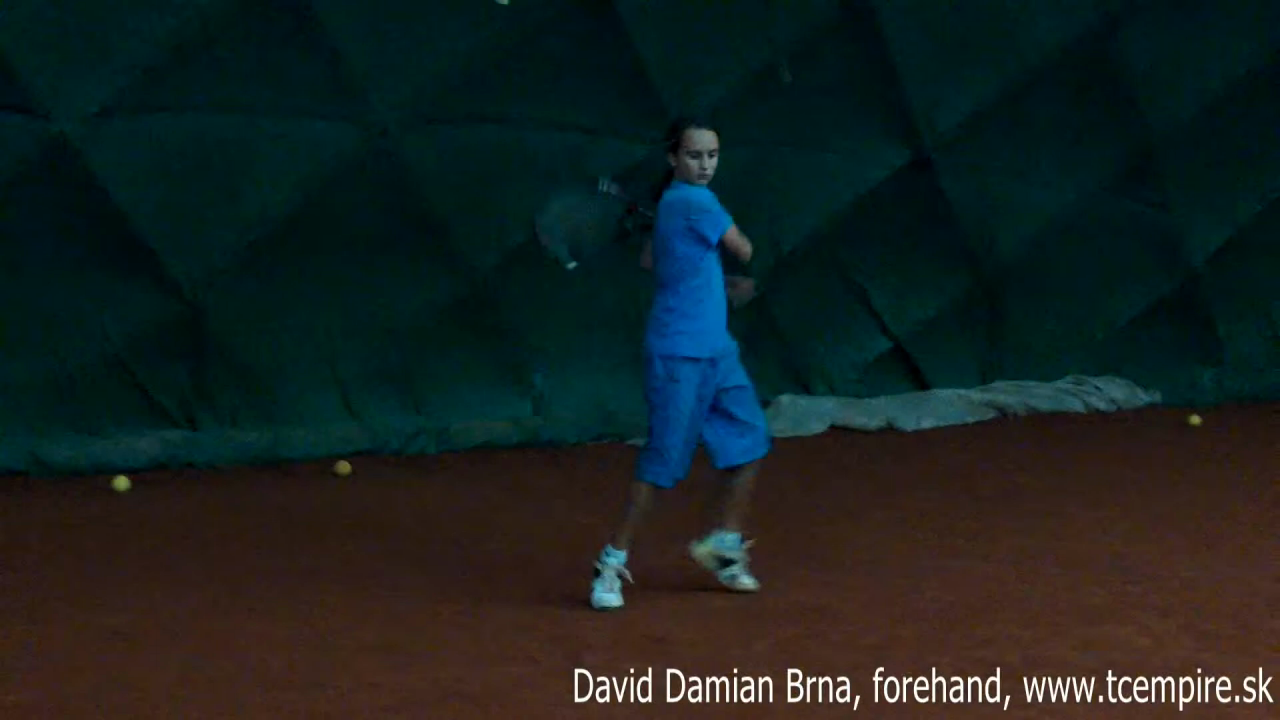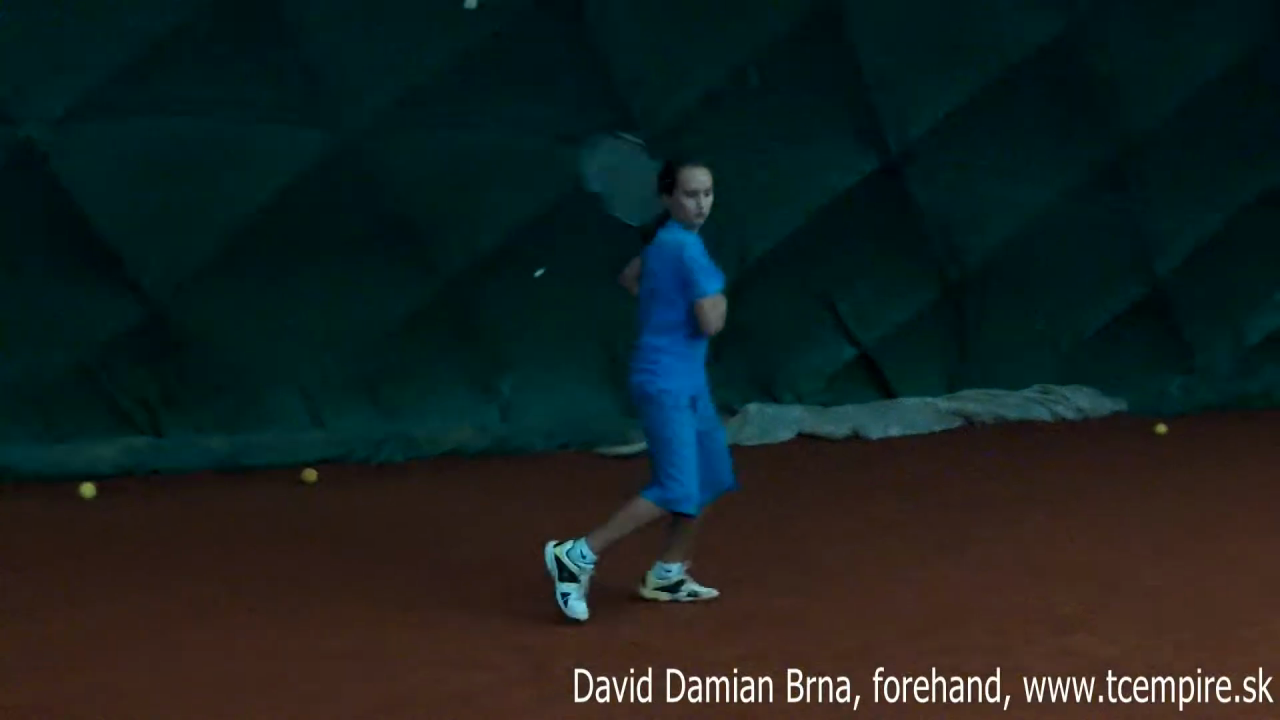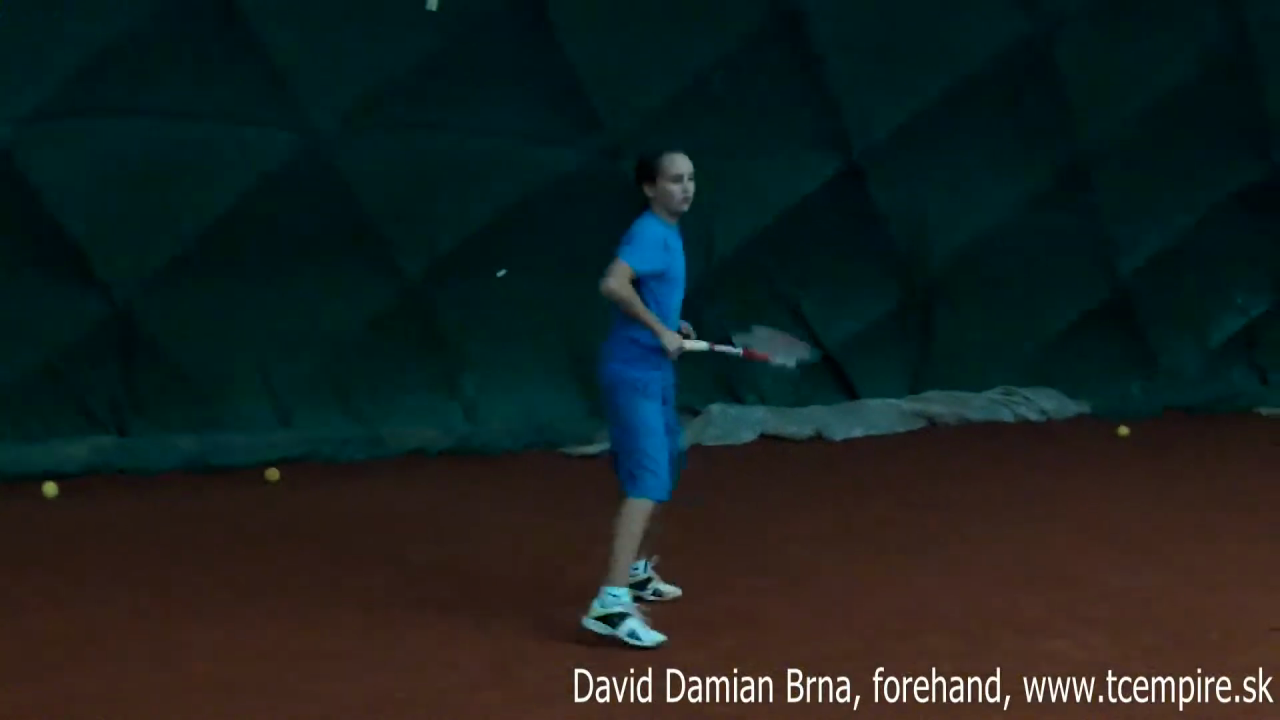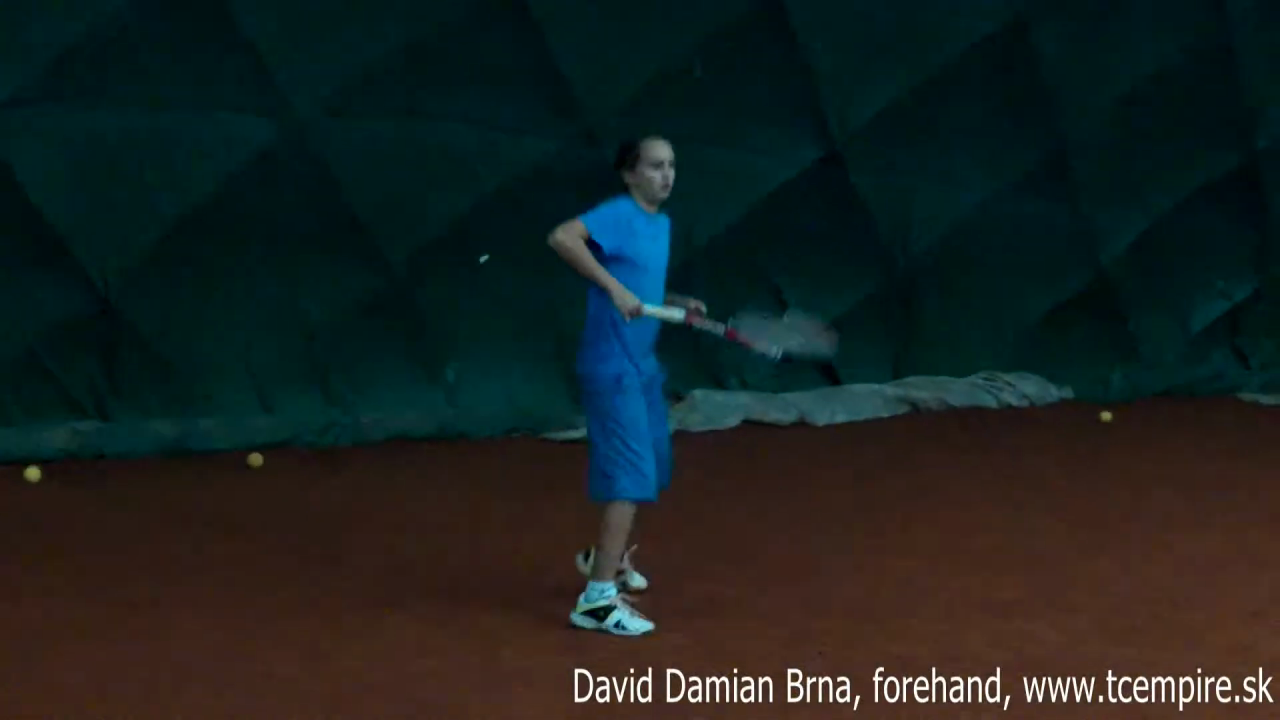
dt=0.2s
person 1, frame 1
left shoulder: (678, 201)
right shoulder: (694, 201)
left elbow: (650, 260)
right elbow: (743, 249)
left hip: (716, 349)
right hip: (680, 353)
left knee: (748, 444)
right knee: (664, 459)
left ankle: (724, 545)
right ankle: (612, 559)
person 1, frame 2
left shoulder: (665, 241)
right shoulder: (687, 248)
left elbow: (629, 278)
right elbow: (712, 322)
right wrist: (714, 306)
left hip: (688, 384)
right hip: (664, 384)
left knee: (711, 477)
right knee: (674, 491)
left ankle: (668, 574)
right ankle: (576, 556)
person 1, frame 3
left shoulder: (666, 233)
right shoulder: (650, 232)
right elbow: (613, 286)
left wrist: (674, 327)
right wrist: (661, 330)
left hip: (652, 373)
right hip: (633, 373)
left knee: (663, 470)
right knee: (647, 482)
left ankle: (635, 569)
right ankle: (611, 604)
person 1, frame 4
left shoulder: (659, 224)
right shoulder: (618, 215)
right elbow: (561, 238)
left wrist: (679, 304)
right wrist: (615, 290)
left hip: (643, 366)
right hip: (610, 367)
left knee: (652, 470)
right knee: (627, 478)
left ankle: (601, 555)
right ankle: (599, 598)
